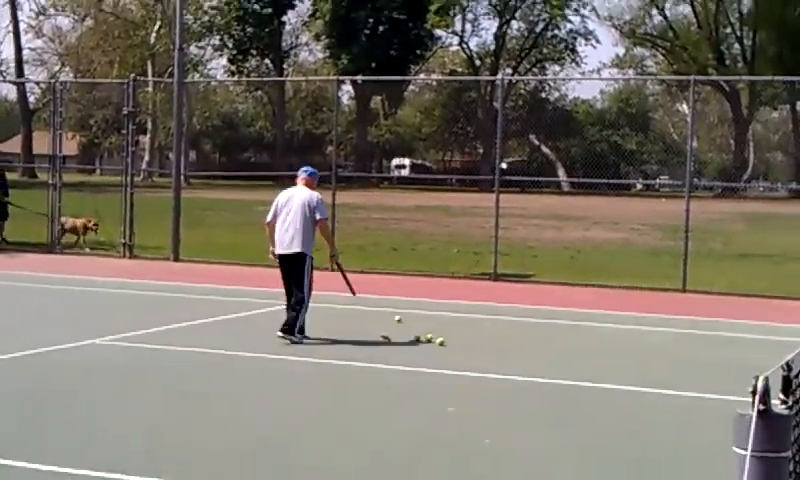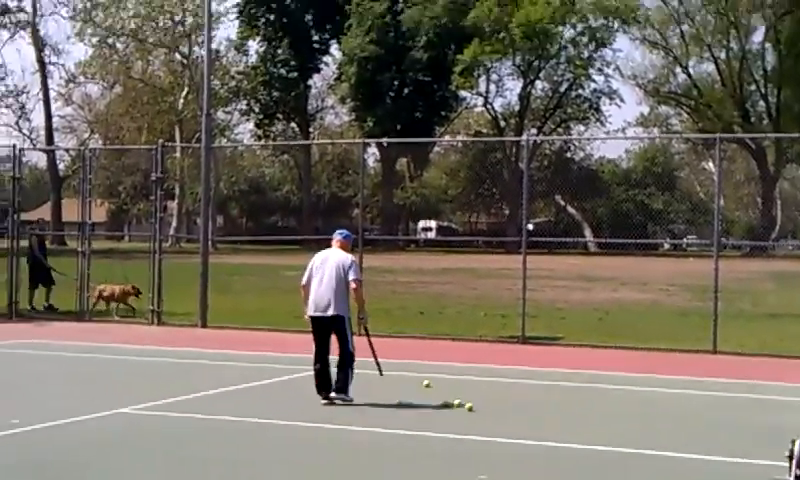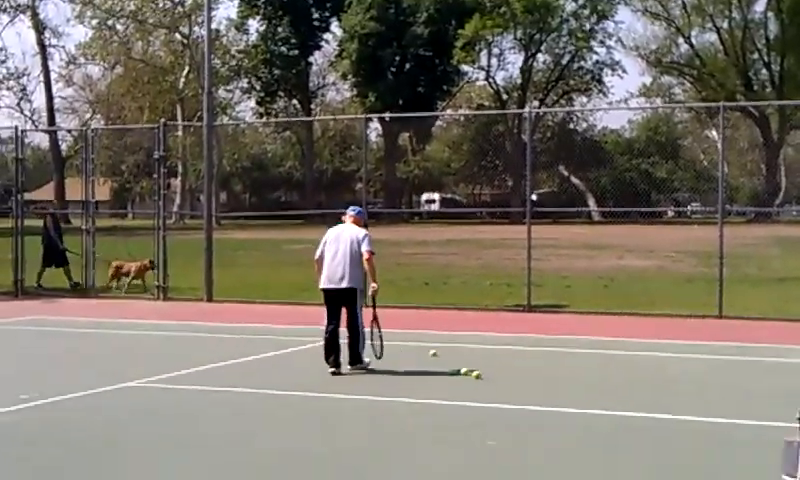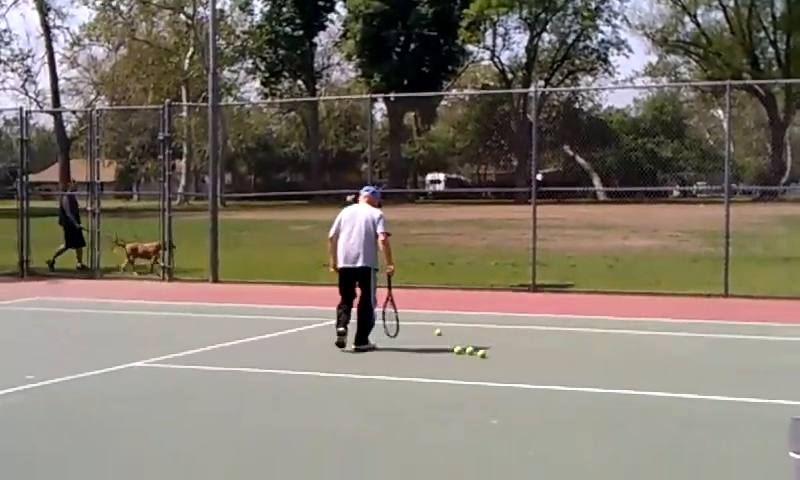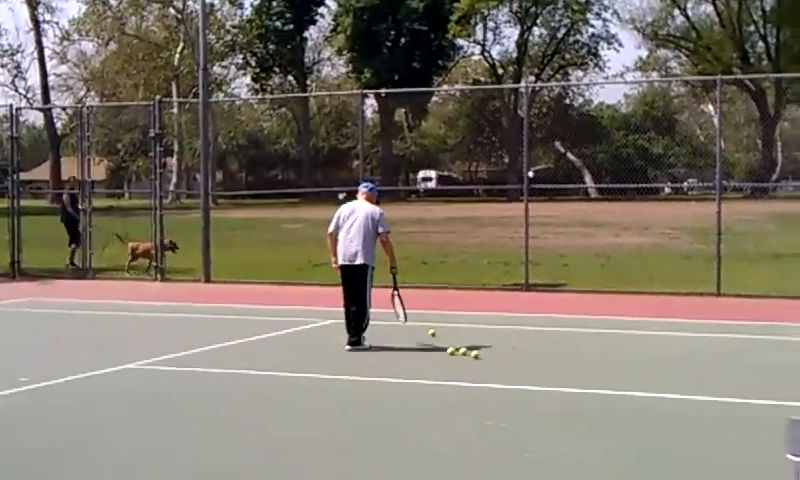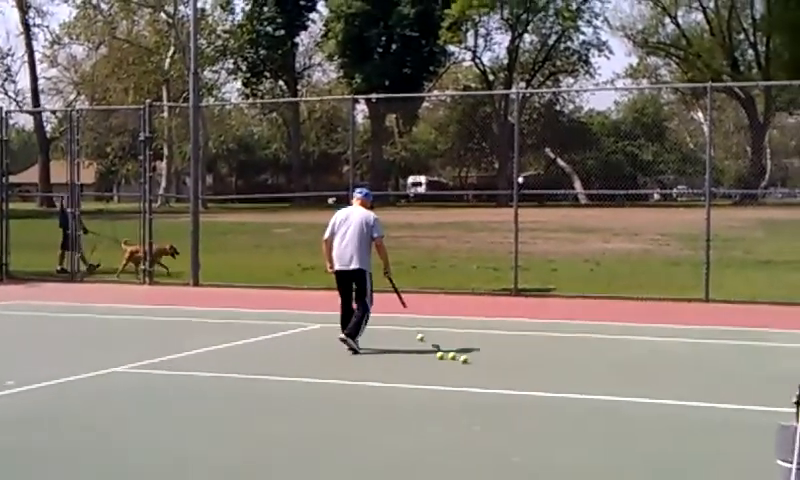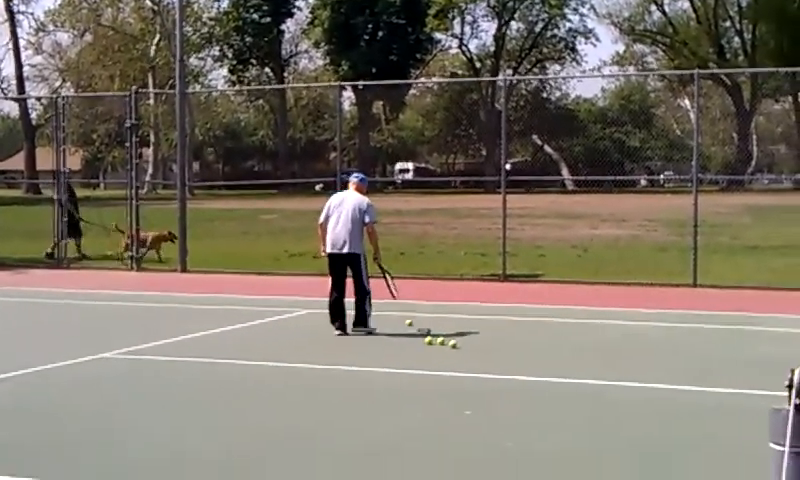
dt=0.2s
person 1, frame 1
left shoulder: (283, 195)
right shoulder: (314, 197)
left elbow: (269, 222)
right elbow: (322, 225)
left wrist: (272, 245)
right wrist: (332, 248)
left hip: (282, 249)
right hip: (301, 250)
left knee: (291, 291)
right knee: (301, 292)
left ankle: (297, 329)
right ankle: (289, 329)
person 1, frame 2
left shoulder: (318, 257)
right shoulder: (348, 259)
left elbow: (304, 284)
right elbow: (355, 287)
left wrist: (307, 307)
right wrist: (362, 310)
left hip: (316, 311)
right hip: (338, 312)
left knee: (320, 354)
right knee: (347, 352)
left ankle: (326, 394)
right ankle: (339, 390)
person 1, frame 3
left shoulder: (331, 232)
right shoulder: (362, 233)
left elbow: (318, 258)
right elbow: (367, 257)
left wrist: (320, 279)
right wrist: (373, 281)
left hip: (329, 283)
right hip: (351, 284)
left knee: (332, 324)
right knee: (354, 323)
left ankle: (333, 363)
right ankle: (355, 360)
person 1, frame 4
left shoulder: (345, 212)
right shoulder: (376, 214)
left elbow: (331, 237)
right elbow: (382, 239)
left wrist: (333, 260)
right wrist: (389, 263)
left hip: (344, 263)
right hip: (366, 263)
left knee: (346, 300)
right knee: (367, 302)
left ankle: (341, 327)
right ankle: (361, 341)
person 1, frame 5
left shoulder: (344, 208)
right shoulder: (376, 211)
left elbow: (331, 233)
right elbow: (384, 239)
left wrist: (333, 256)
right wrist: (392, 261)
left hip: (344, 260)
right hip: (364, 261)
left knee: (349, 298)
right knee: (361, 301)
left ankle: (354, 336)
right ankle: (355, 340)
person 1, frame 6
left shoulder: (339, 214)
right shoulder: (371, 217)
left elbow: (326, 240)
right elbow: (379, 244)
left wrist: (329, 262)
right wrist: (386, 265)
left hip: (340, 265)
right hip: (360, 266)
left knee: (346, 304)
right knee: (363, 304)
left ankle: (351, 338)
right ankle: (349, 334)
person 1, frame 7
left shoulder: (334, 198)
right shoulder: (364, 202)
left elbow: (321, 224)
right elbow: (370, 229)
left wrist: (323, 245)
right wrist: (376, 251)
left hip: (333, 249)
right hip: (354, 250)
left knee: (336, 288)
right knee: (362, 287)
left ankle: (339, 325)
right ankle: (361, 323)
